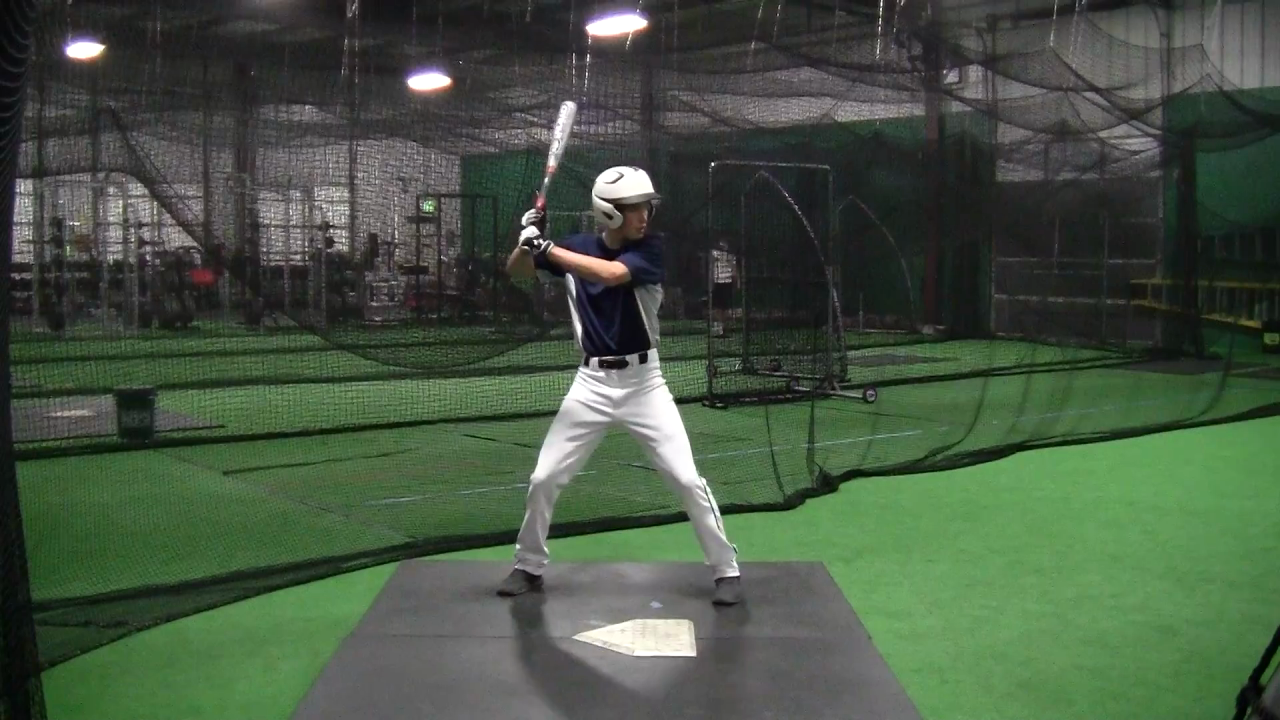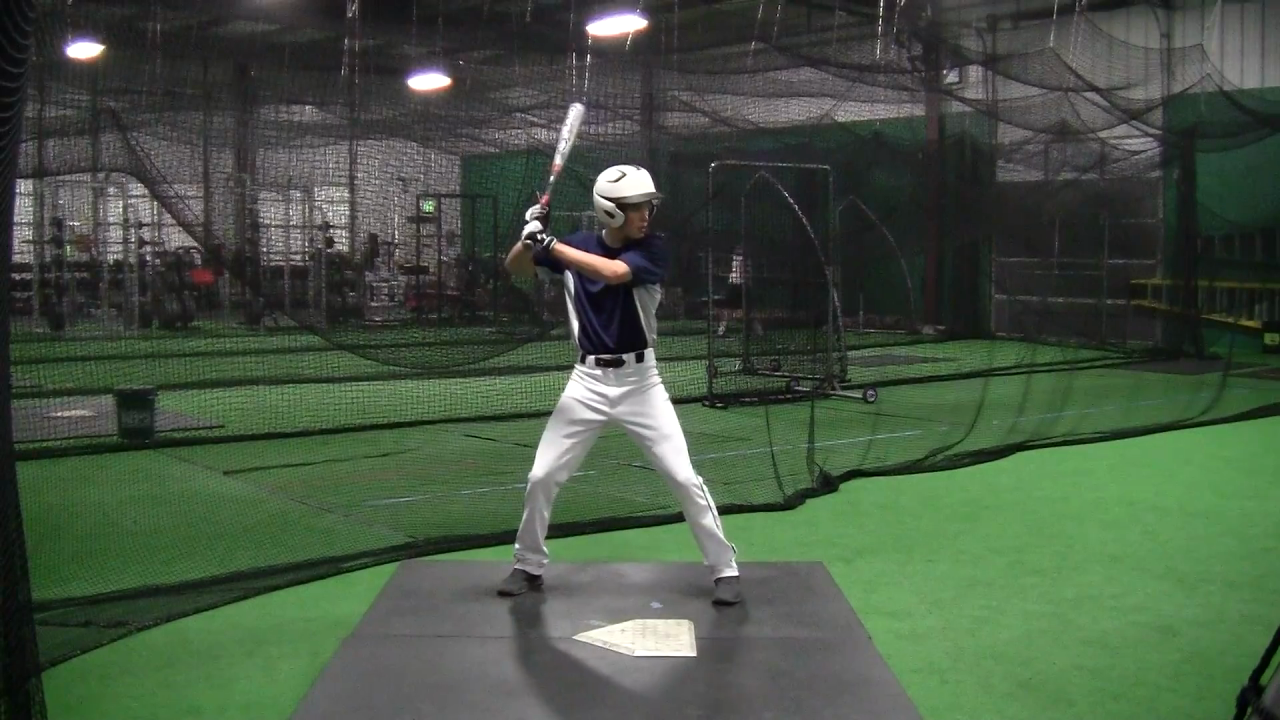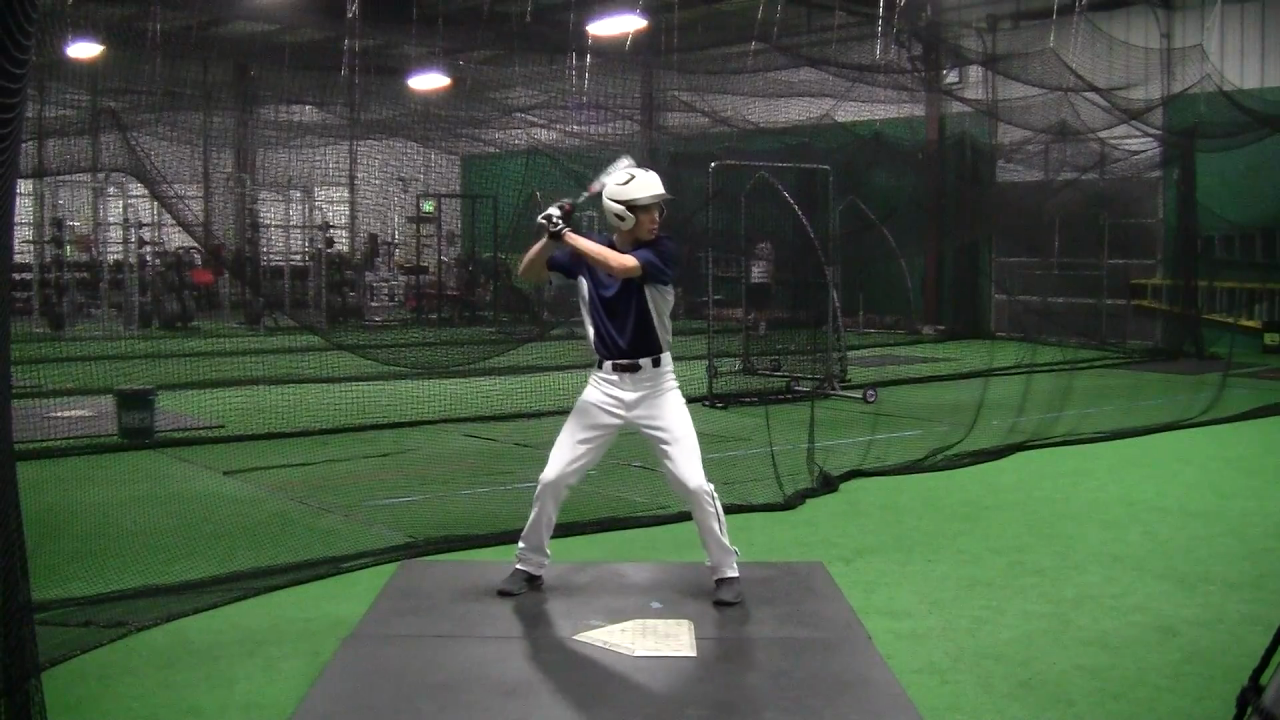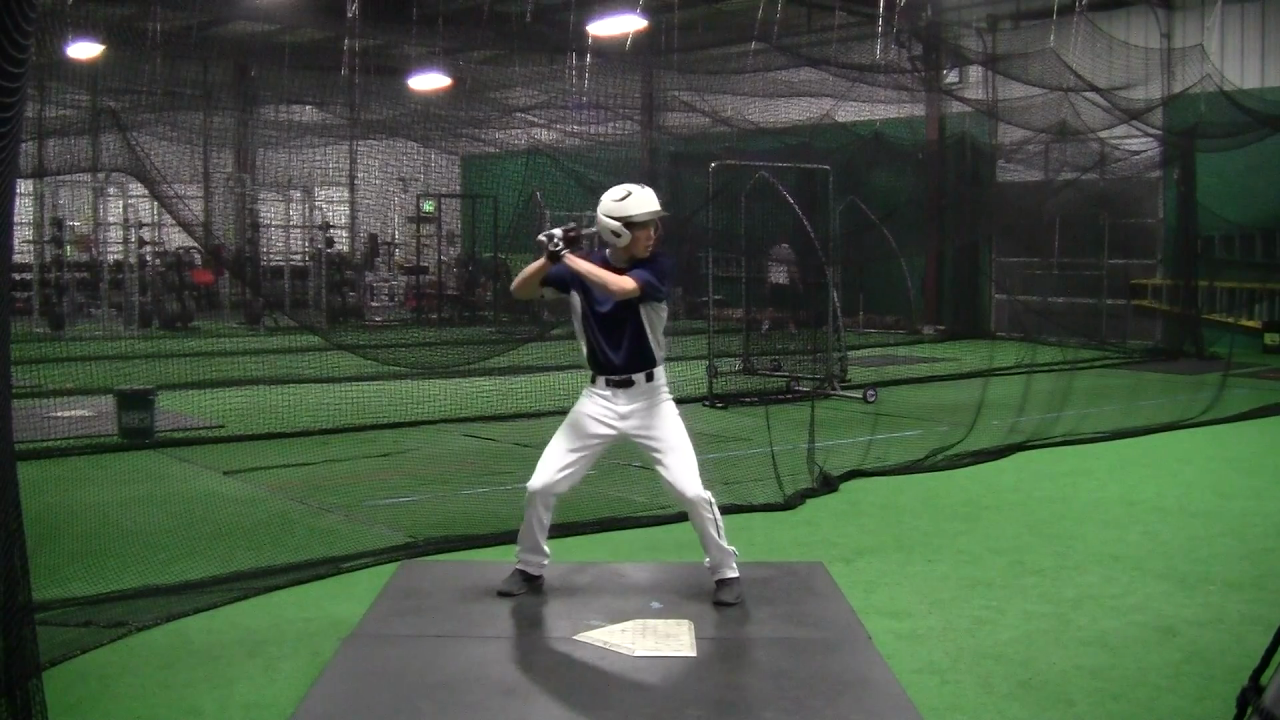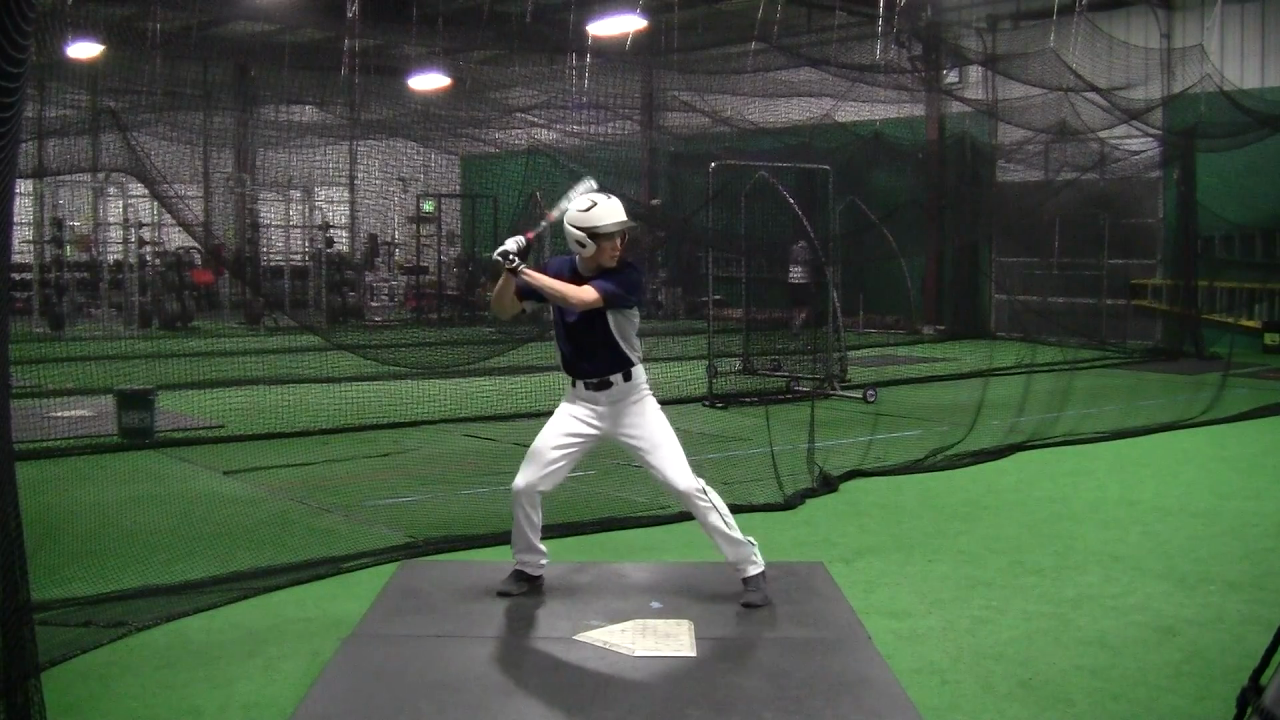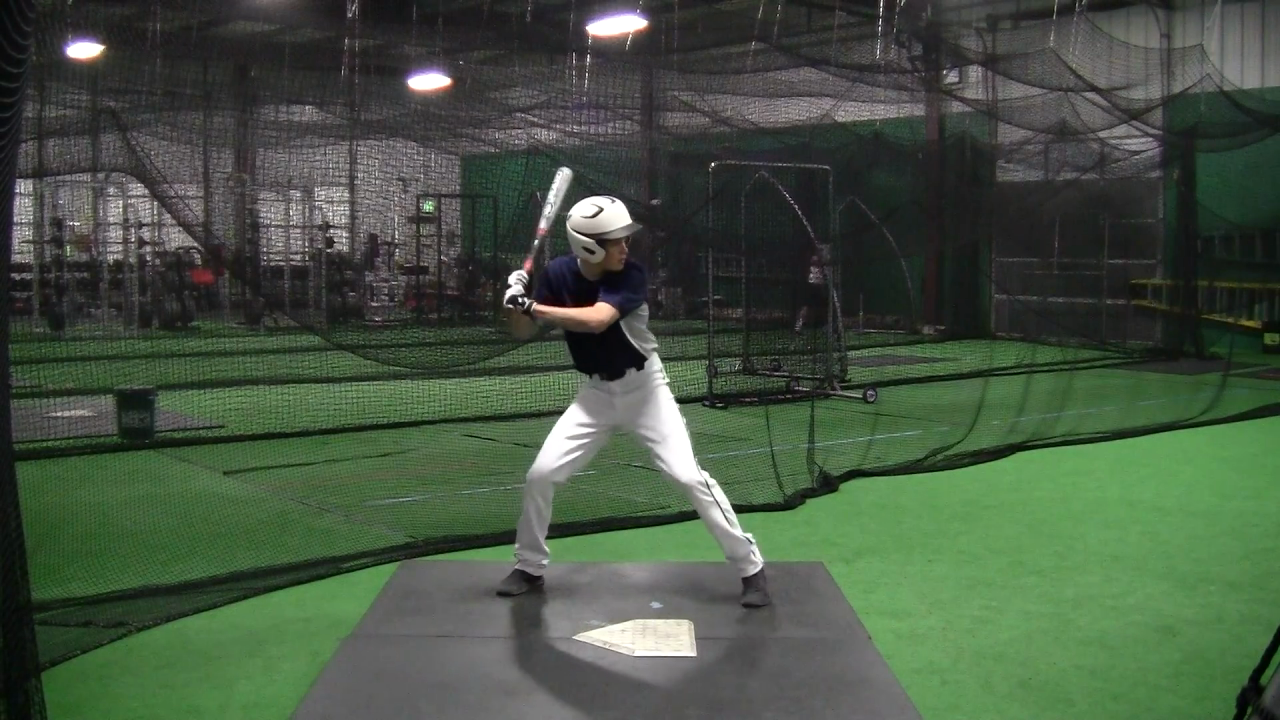
dt=0.3s
person 1, frame 1
left shoulder: (651, 249)
right shoulder: (578, 246)
left elbow: (610, 273)
right elbow: (515, 271)
left wrist: (545, 246)
right wrist: (527, 237)
left hip: (642, 381)
right hip: (591, 382)
left knee: (687, 480)
right knee: (544, 478)
left ankle: (726, 569)
right ankle: (529, 565)
person 1, frame 2
left shoulder: (653, 248)
right shoulder: (578, 244)
left elbow: (613, 272)
right elbow: (514, 268)
left wrist: (549, 242)
right wrist: (530, 234)
left hip: (640, 380)
right hip: (588, 380)
left knee: (683, 478)
right knee: (542, 476)
left ankle: (724, 568)
right ankle: (528, 565)
person 1, frame 3
left shoulder: (663, 250)
right shoulder: (584, 252)
left elbow: (621, 265)
right elbow: (527, 274)
left wrist: (566, 234)
right wrist: (551, 235)
left hip: (656, 385)
right hip: (605, 386)
left knee: (694, 484)
right knee: (553, 479)
left ankle: (725, 570)
right ankle: (529, 565)
person 1, frame 4
left shoulder: (657, 267)
right shoulder: (583, 264)
left elbow: (623, 288)
right elbow: (519, 290)
left wrist: (565, 257)
right wrist: (549, 257)
left hip: (650, 397)
right hip: (599, 397)
left knee: (692, 492)
right knee: (541, 486)
left ankle: (725, 571)
right ankle: (530, 566)
person 1, frame 5
left shoulder: (627, 276)
right shoulder: (556, 269)
left elbow: (580, 299)
right elbow: (502, 311)
left wrist: (522, 271)
right wrist: (508, 272)
left hip: (629, 397)
right hip: (579, 400)
left knee: (685, 484)
right knee: (525, 485)
left ankle: (751, 568)
right ankle: (528, 567)
person 1, frame 6
left shoulder: (632, 276)
right shoulder: (558, 273)
left elbow: (596, 320)
right elbow: (522, 332)
left wrist: (533, 306)
right wrist: (517, 303)
left hip: (644, 387)
right hip: (595, 392)
left knee: (688, 475)
right knee: (540, 475)
left ankle: (750, 566)
right ankle: (529, 566)
